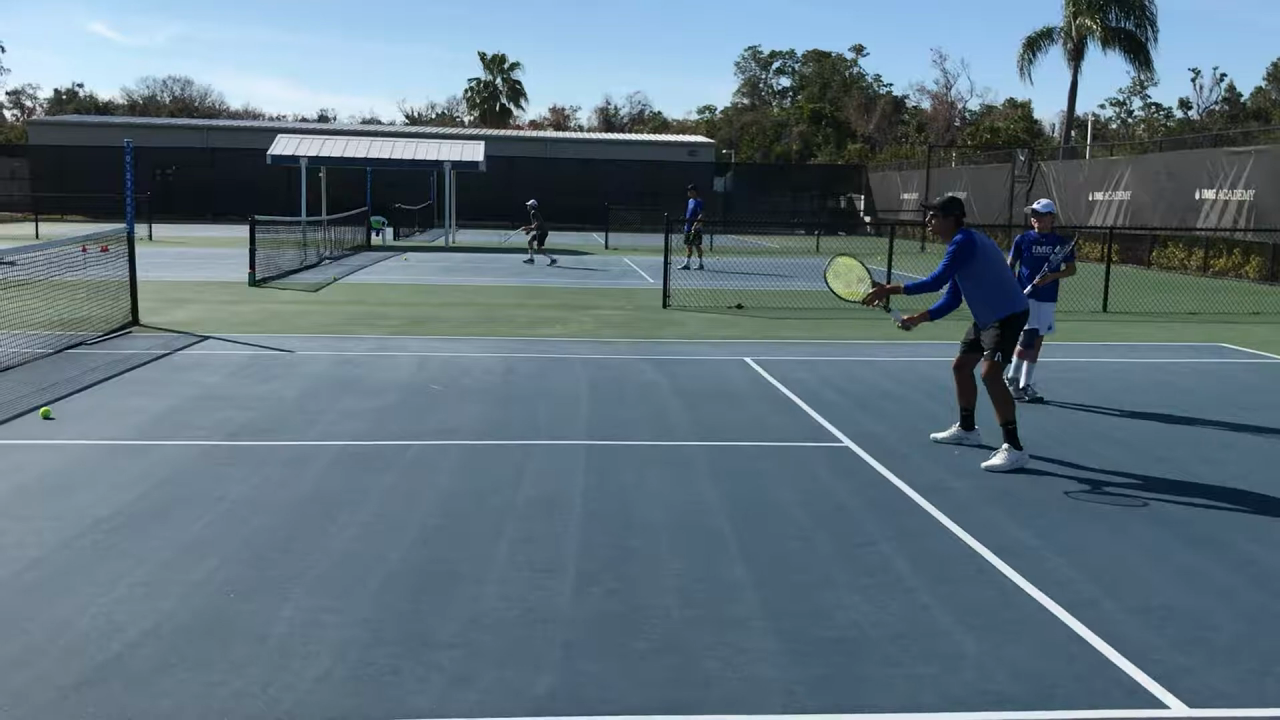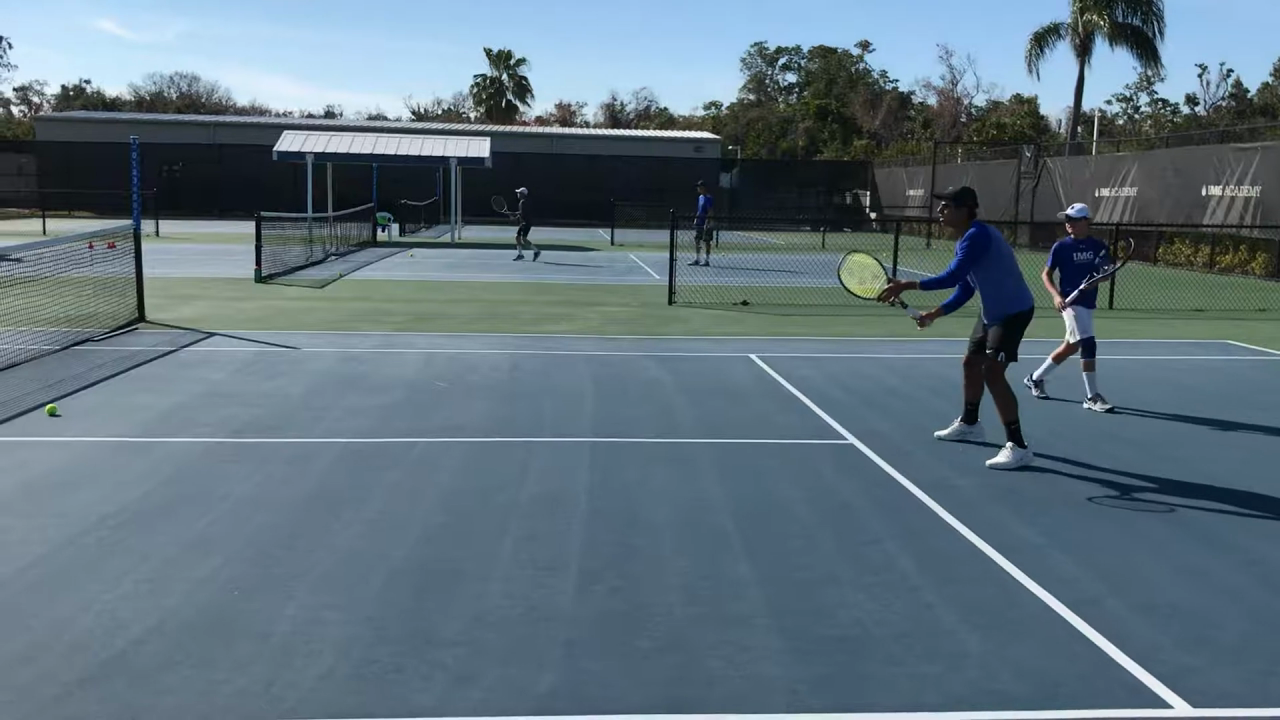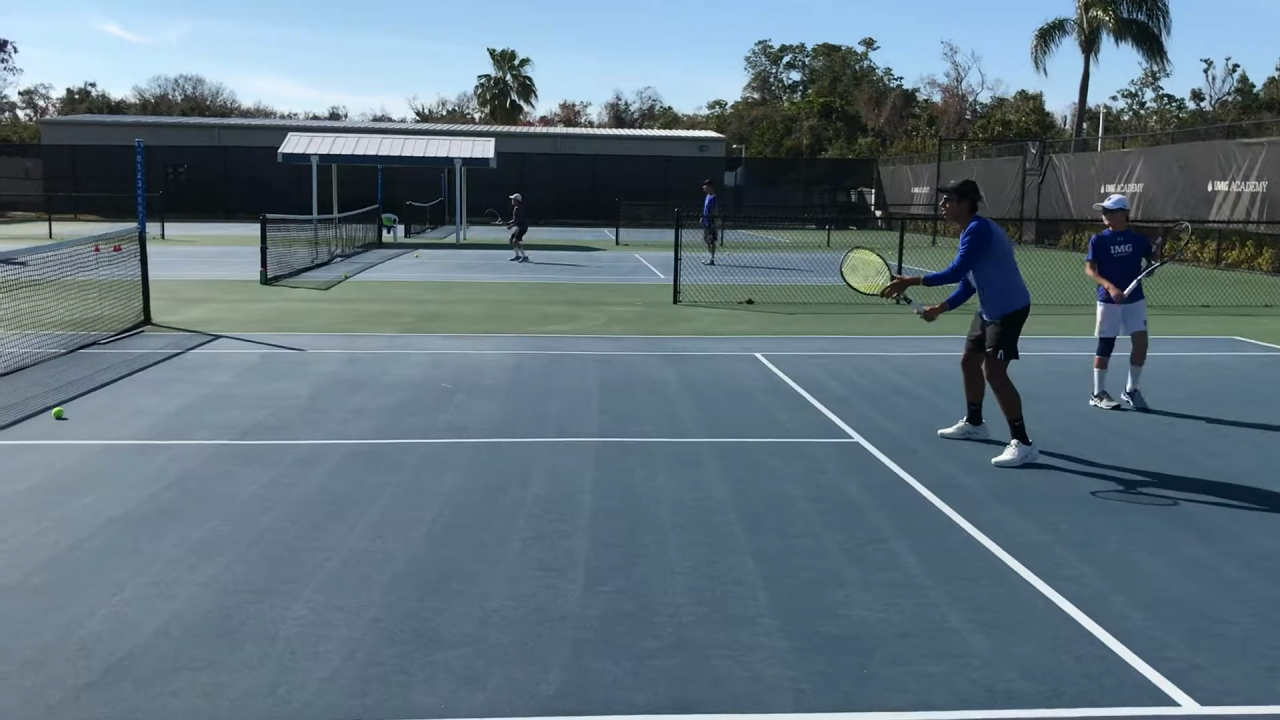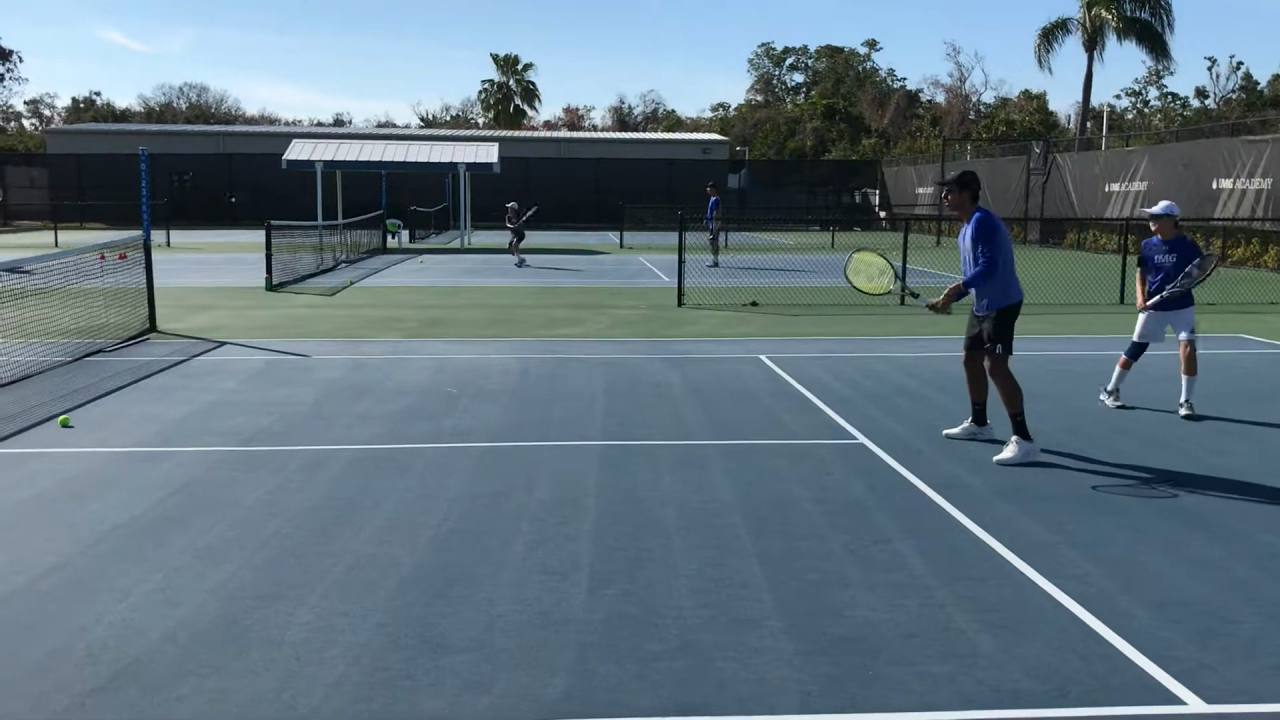
dt=0.3s
person 1, frame 1
left shoulder: (964, 241)
right shoulder: (959, 244)
left elbow: (936, 281)
right elbow: (952, 298)
left wrist: (892, 289)
right wrist: (921, 317)
left hip: (1008, 315)
right hip: (987, 316)
left knee: (991, 373)
right knee: (961, 366)
left ankle: (1014, 448)
right ankle: (966, 428)
person 1, frame 2
left shoulder: (978, 235)
right shoulder: (965, 240)
left elbow: (952, 277)
right elbow: (964, 290)
left wrist: (908, 285)
right wrist: (935, 313)
left hip: (1013, 312)
right hip: (992, 312)
left knee: (992, 372)
right knee: (971, 363)
left ankle: (1018, 447)
right ankle: (969, 423)
person 1, frame 3
left shoulder: (979, 229)
right shoulder: (969, 233)
left elbow: (955, 272)
right elbow: (967, 285)
left wrist: (912, 281)
right wrist: (941, 308)
left hip: (1009, 310)
right hip: (989, 309)
left knee: (994, 372)
right knee: (969, 362)
left ankle: (1023, 444)
right ankle: (974, 423)
person 1, frame 4
left shoulder: (982, 221)
right shoulder: (966, 227)
left elbow: (988, 266)
left wrist: (954, 289)
right wrist: (949, 297)
left hip: (1001, 305)
right hip: (981, 305)
left knee: (996, 366)
right knee: (971, 360)
left ankle: (1024, 440)
right ankle: (979, 423)
person 2, frame 1
left shoulder: (1061, 242)
right shoulder: (1023, 239)
left elbow: (1071, 269)
right elbow: (1010, 265)
left wrist: (1052, 276)
left hip: (1047, 299)
right hip: (1025, 296)
left knee: (1036, 341)
right knee: (1028, 337)
person 2, frame 2
left shoulder: (1099, 246)
right shoulder: (1061, 247)
right elbow: (1046, 274)
left wrist: (1097, 280)
right wrist: (1056, 296)
left hip: (1089, 304)
right hip: (1071, 304)
left knee: (1070, 347)
right knee: (1089, 346)
person 2, frame 3
left shoulder: (1139, 238)
right shoulder: (1098, 240)
left elbow: (1151, 261)
right elbow: (1090, 269)
right wrist: (1110, 287)
left hip: (1135, 299)
right hip: (1109, 300)
left knee: (1141, 343)
right knee: (1105, 345)
person 2, frame 4
left shoulder: (1188, 245)
right shoulder: (1148, 246)
right elbow: (1141, 273)
right wrist: (1140, 297)
left hip: (1181, 308)
right hip: (1154, 308)
left knee: (1188, 349)
right knee: (1134, 350)
